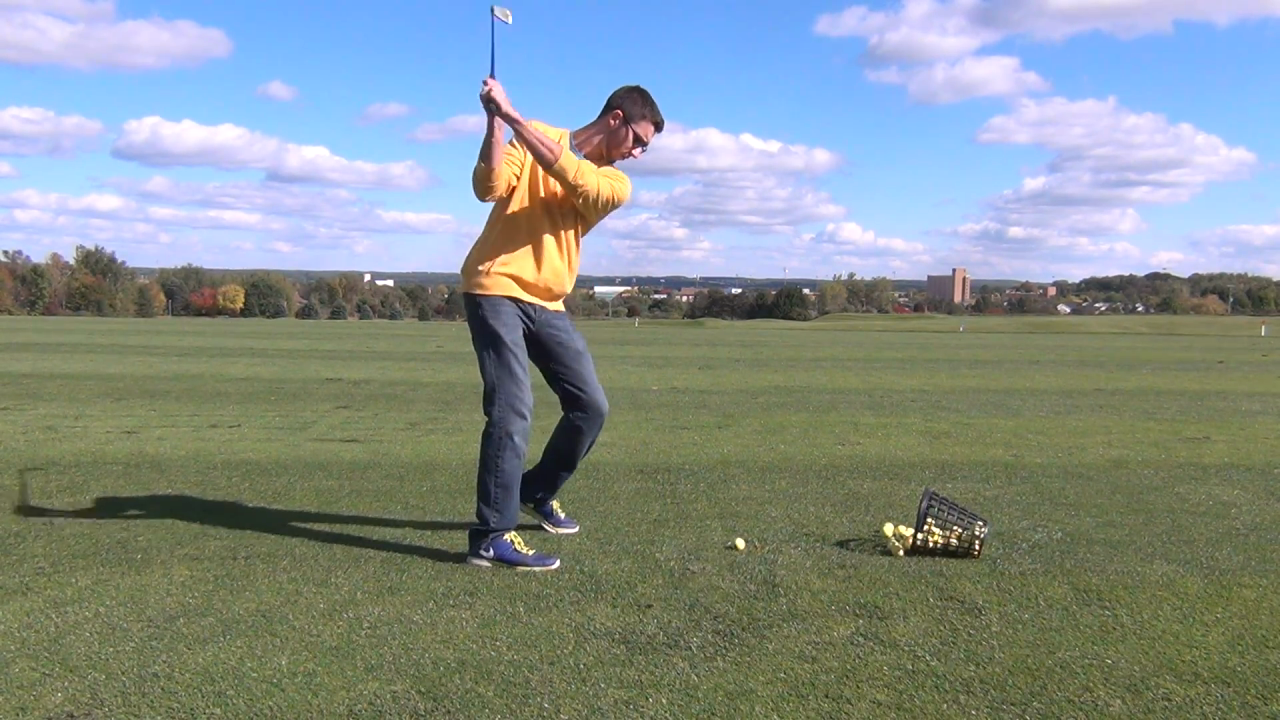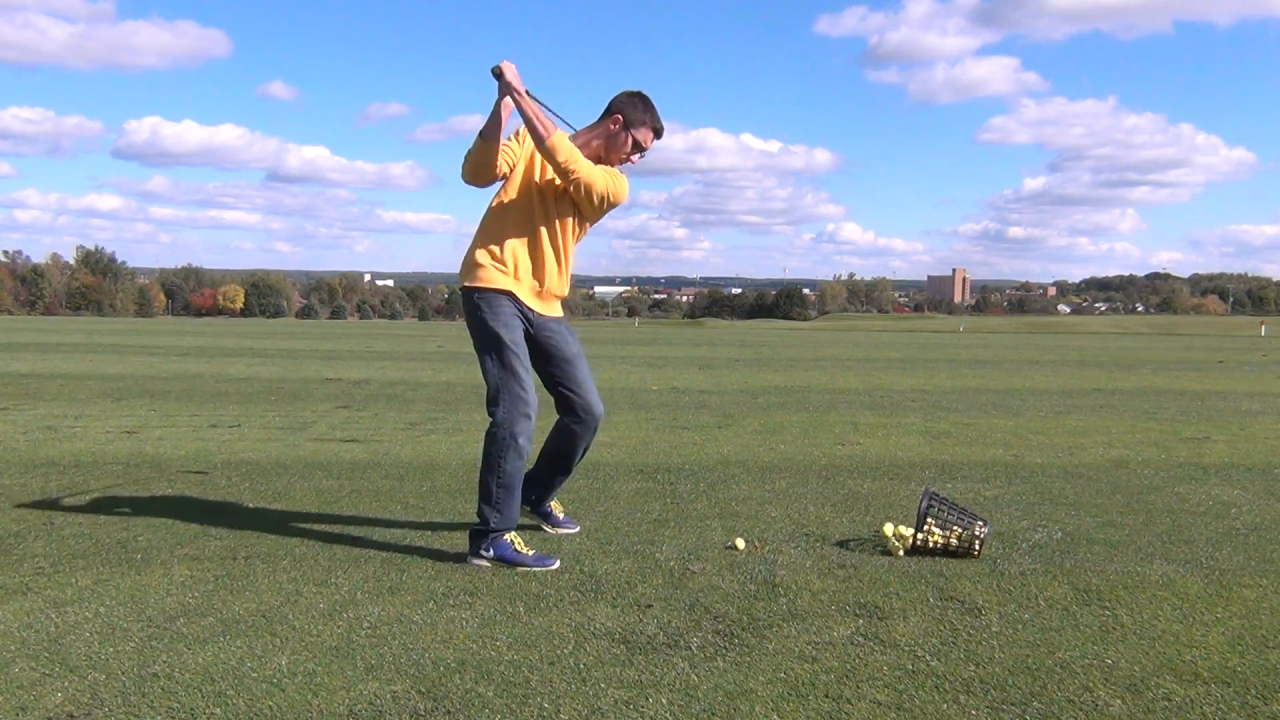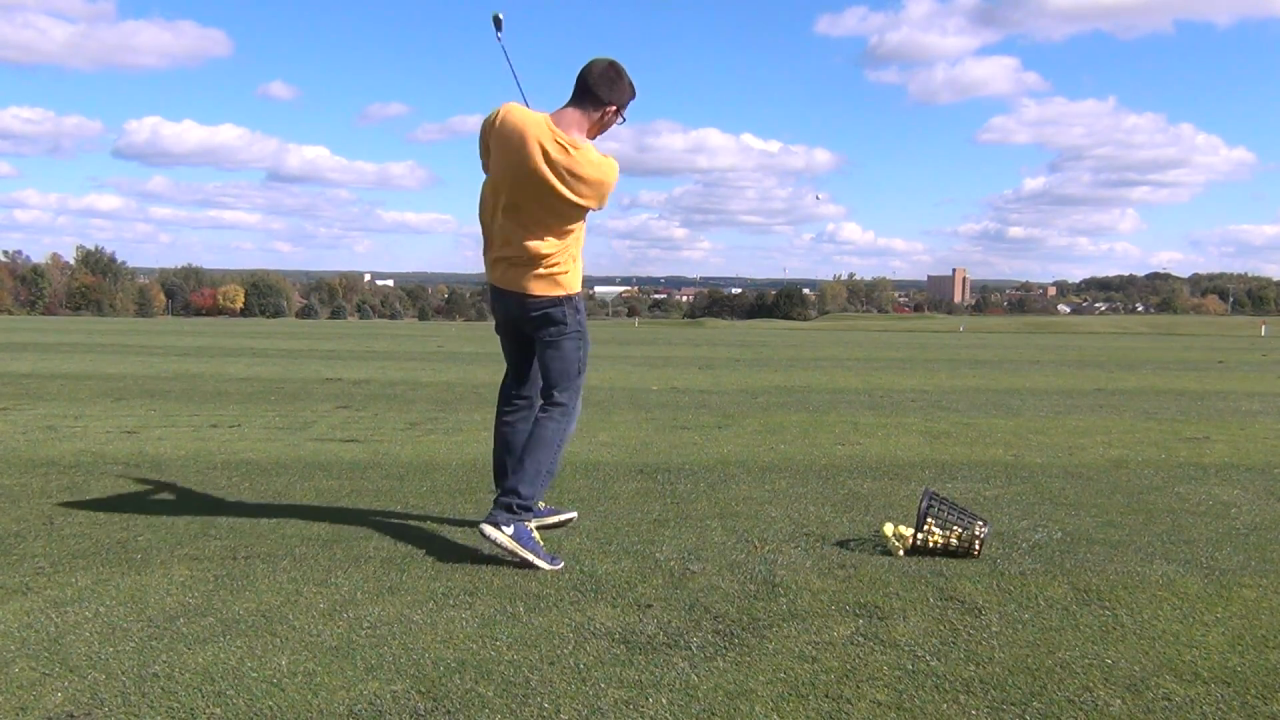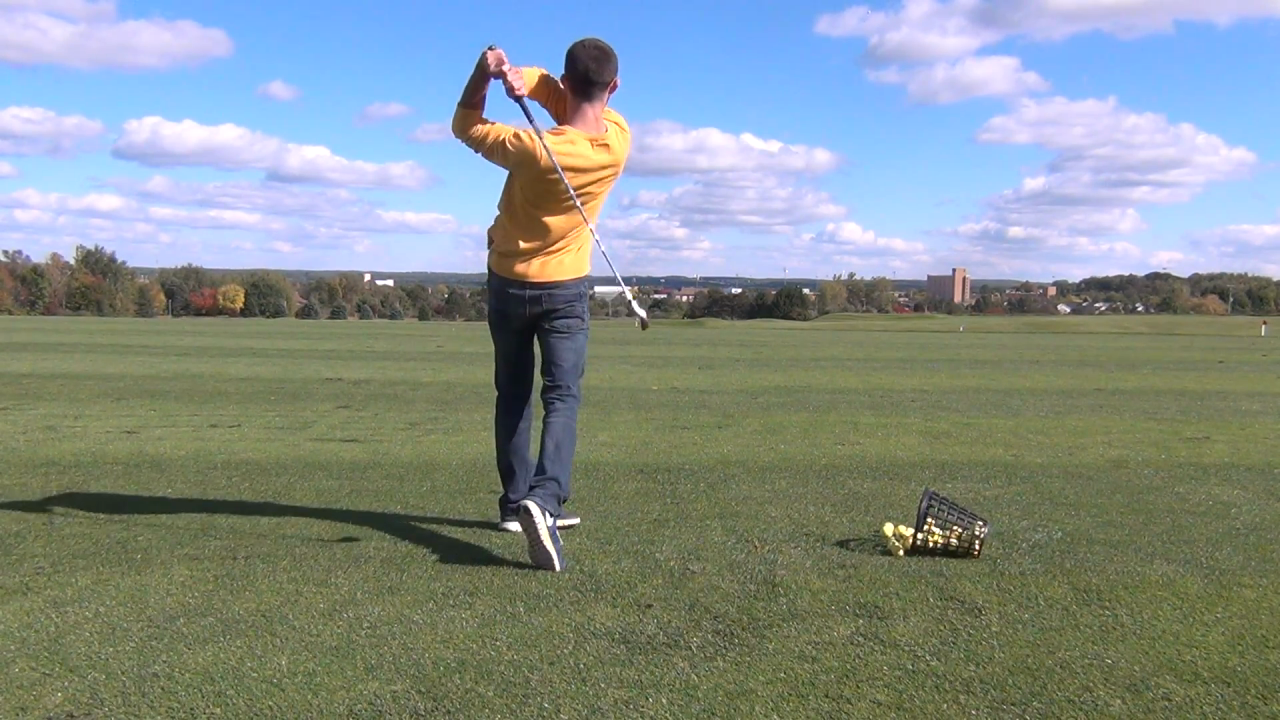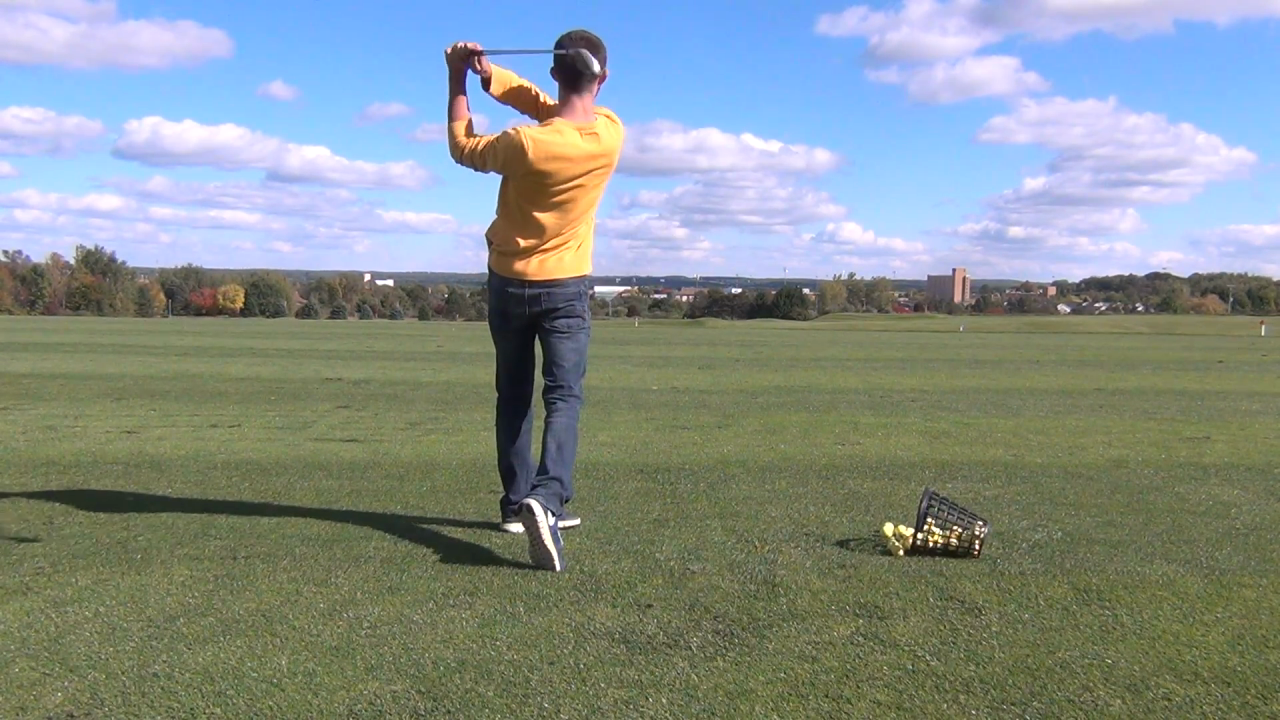
dt=0.3s
person 1, frame 1
left shoulder: (615, 184)
right shoulder: (532, 134)
left elbow: (569, 175)
right elbow: (489, 188)
left wrist: (511, 115)
right wrist: (496, 119)
left hip: (546, 302)
right hip: (494, 289)
left knee: (590, 406)
right knee: (512, 410)
left ankle: (537, 492)
right ankle: (491, 536)
person 1, frame 2
left shoulder: (612, 187)
right shoulder: (530, 136)
left elbow: (561, 159)
right elbow: (475, 173)
left wrist: (519, 95)
right wrist: (503, 106)
left hip: (541, 304)
right hip: (491, 288)
left knee: (587, 411)
right knee: (516, 407)
left ankle: (535, 496)
right ankle: (492, 535)
person 1, frame 3
left shoulder: (505, 122)
right shoulder: (601, 172)
left hip: (502, 281)
right hip: (551, 294)
left knee: (520, 392)
right knee: (560, 403)
left ankle: (517, 499)
right ankle: (511, 515)
person 1, frame 4
left shoulder: (534, 149)
right shoulder: (619, 138)
left elbow: (466, 127)
right elbow: (569, 104)
left wrist: (485, 69)
right wrist: (521, 77)
left hip: (507, 281)
right hip: (565, 287)
left knee: (513, 395)
right knee: (562, 398)
left ankle: (517, 501)
right ankle: (542, 499)
person 1, frame 5
left shoulder: (525, 145)
right shoulder: (611, 132)
left elbow: (463, 149)
right elbow: (551, 107)
left wrist: (459, 74)
right wrist: (486, 71)
left hip: (508, 280)
right hip: (565, 285)
left knee: (514, 396)
right knee: (564, 397)
left ankle: (518, 501)
right ankle: (545, 498)
